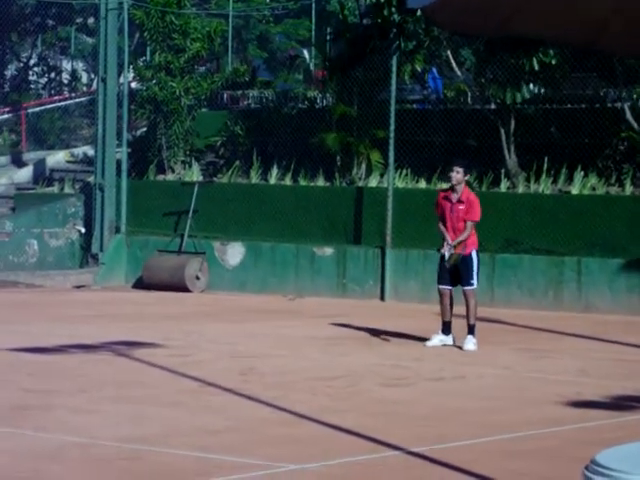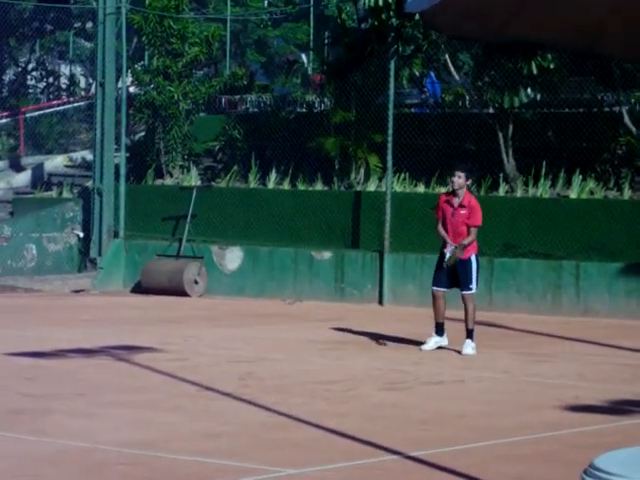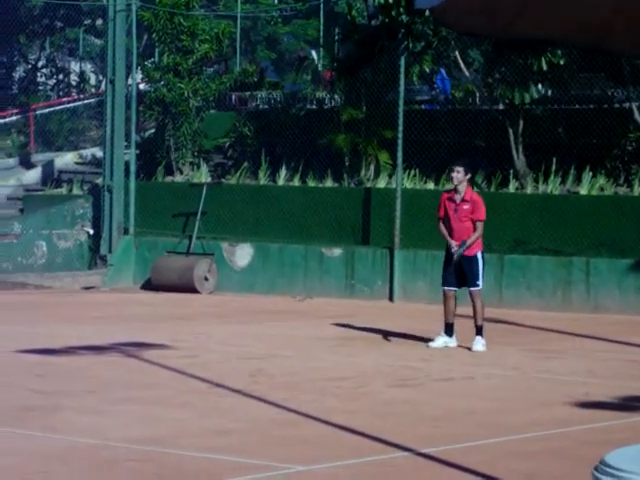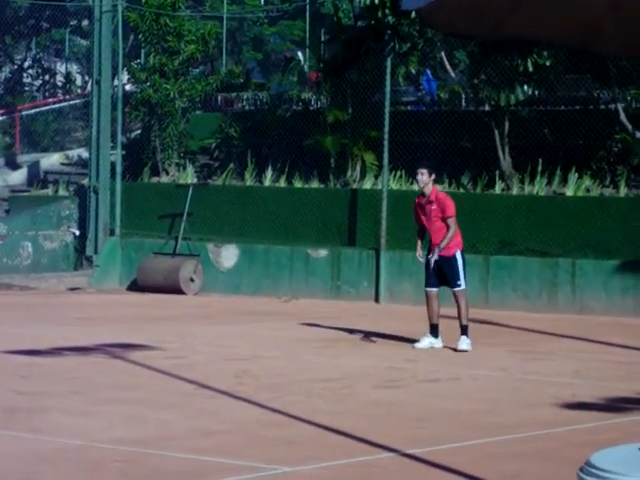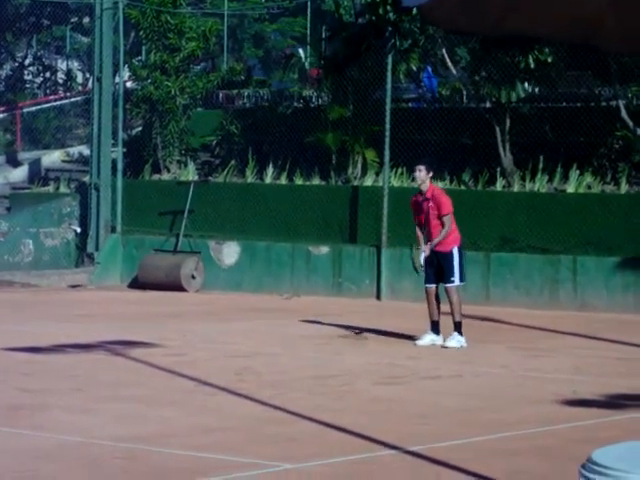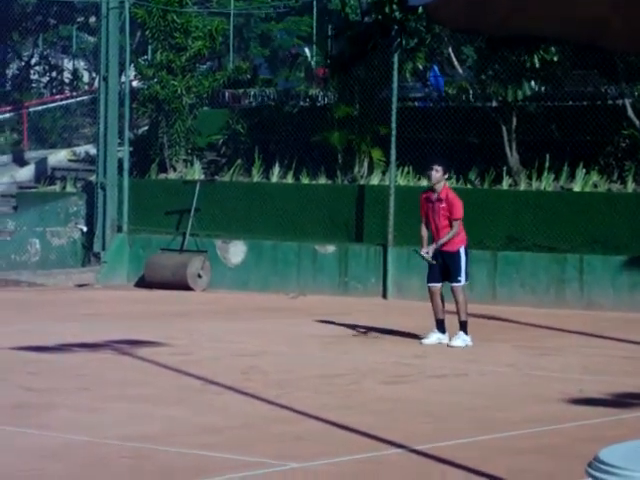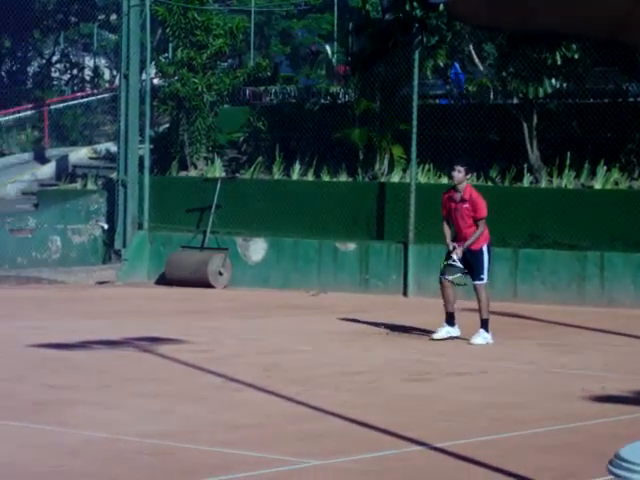
dt=0.3s
person 1, frame 1
left shoulder: (472, 200)
right shoulder: (442, 196)
left elbow: (468, 230)
left wrist: (453, 245)
right wrist: (447, 239)
left hip: (467, 250)
right hip: (448, 249)
left knee: (469, 292)
right knee: (444, 291)
left ankle: (471, 336)
right ankle: (446, 333)
person 1, frame 2
left shoulder: (473, 205)
right shoulder: (443, 199)
left elbow: (472, 235)
right elbow: (439, 225)
left wrist: (457, 247)
right wrist: (448, 242)
left hip: (466, 255)
right hip: (447, 252)
left knee: (467, 296)
right knee: (437, 292)
left ankle: (469, 340)
right ankle: (439, 335)
person 1, frame 3
left shoulder: (475, 200)
right shoulder: (445, 197)
left elbow: (479, 231)
left wrist: (463, 246)
right wrist: (449, 241)
left hip: (471, 252)
right hip: (452, 252)
left knee: (475, 293)
right knee: (448, 292)
left ankle: (479, 337)
right ankle: (448, 335)
person 1, frame 4
left shoulder: (443, 199)
right shoulder: (418, 202)
left elbow: (453, 228)
left wrist: (439, 249)
right wrist: (419, 247)
left hip: (451, 251)
right hip: (433, 253)
left knee: (458, 292)
right knee: (430, 292)
left ankle: (465, 337)
right ankle: (434, 336)
person 1, frame 5
left shoulder: (440, 196)
right shoulder: (415, 199)
left elbow: (447, 226)
left wrist: (430, 245)
right wrist: (422, 245)
left hip: (449, 247)
right hip: (431, 249)
left knee: (451, 288)
right knee: (430, 289)
left ankle: (458, 334)
right ankle: (435, 333)
person 1, frame 6
left shoulder: (452, 198)
right shoulder: (425, 197)
left elbow: (456, 229)
left wrist: (435, 245)
right wrist: (425, 245)
left hip: (455, 248)
right hip: (436, 248)
left knee: (457, 288)
right knee: (434, 288)
left ankle: (463, 334)
right ankle: (440, 332)
person 1, frame 7
left shoulder: (476, 198)
right shoulder: (447, 196)
left elbow: (481, 228)
left wrist: (464, 248)
right wrist: (449, 242)
left hip: (477, 246)
right hip: (457, 244)
left knee: (479, 286)
right knee: (445, 280)
left ankle: (484, 331)
right ankle: (450, 325)
